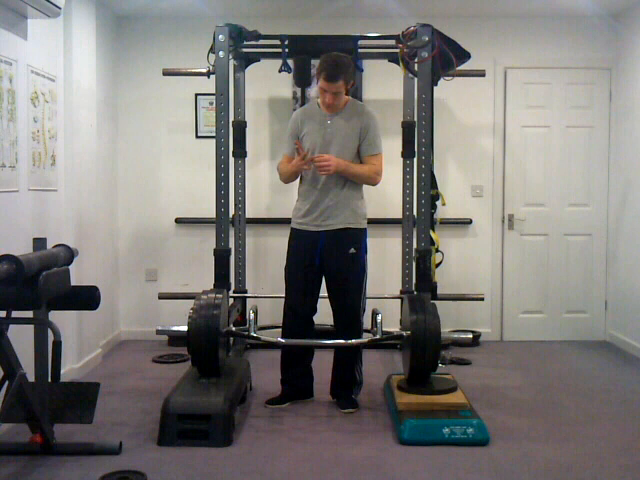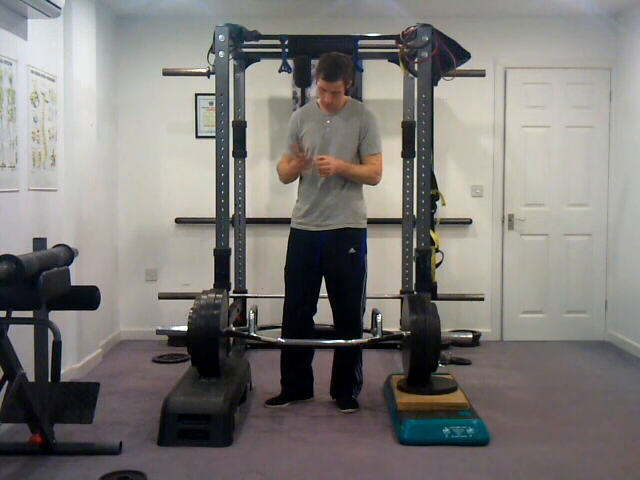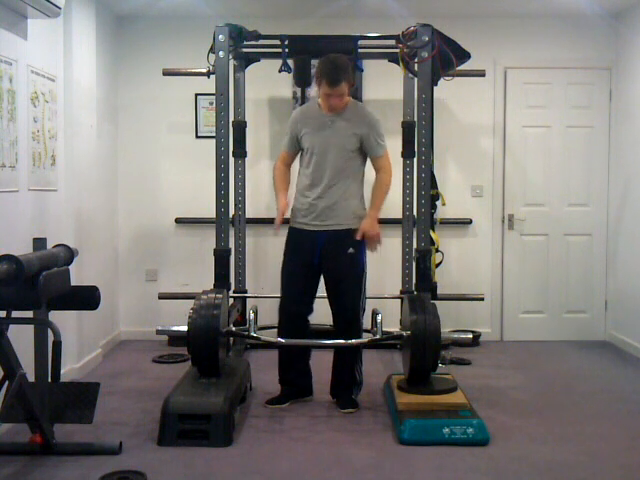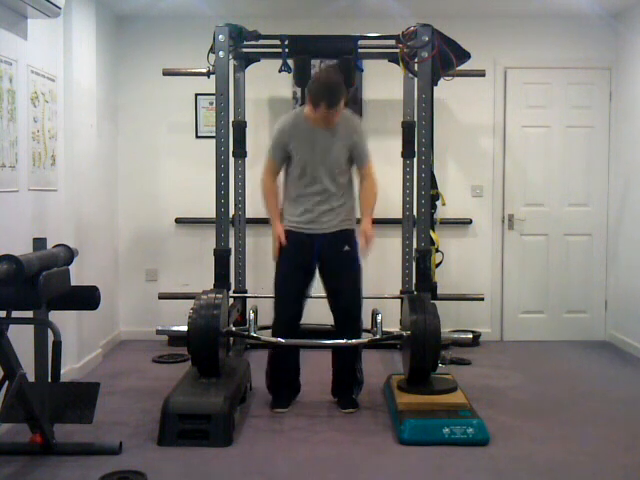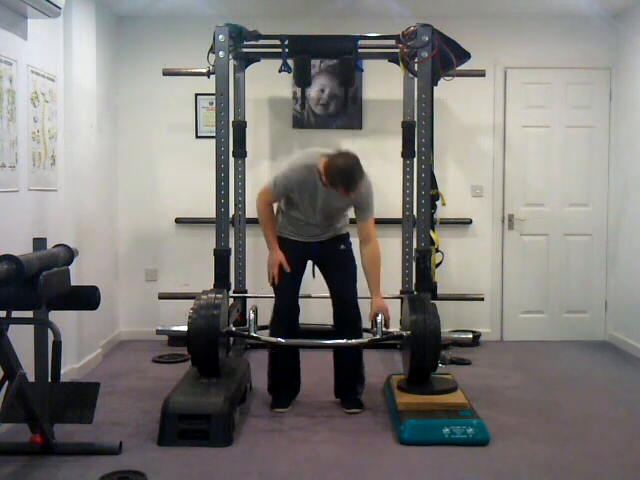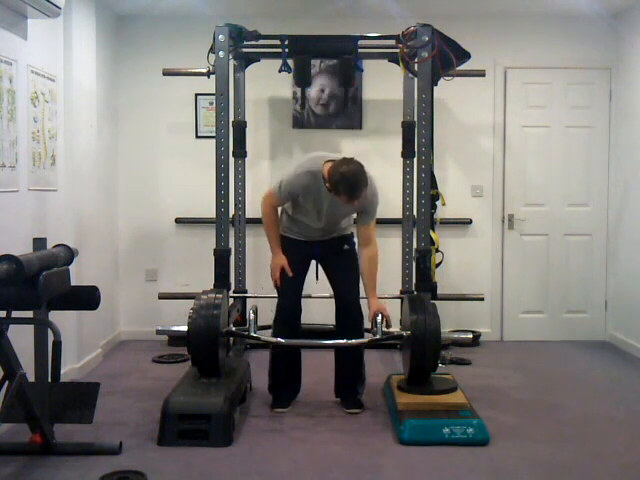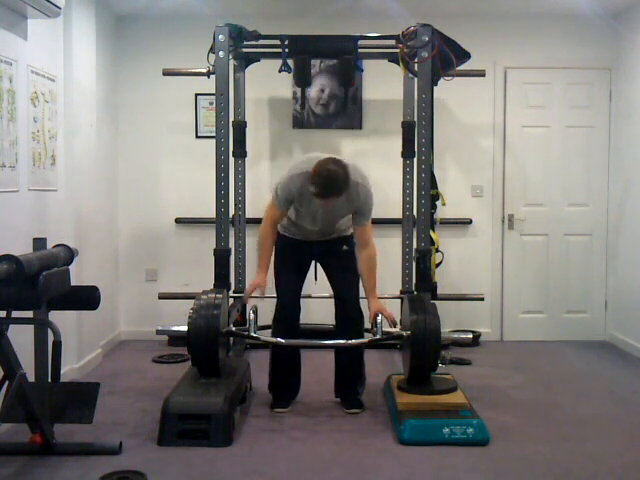
dt=0.4s
person 1, frame 1
left shoulder: (364, 119)
right shoulder: (301, 117)
left elbow: (374, 173)
right elbow: (283, 172)
left wrist: (340, 164)
right wrist: (296, 165)
left hip: (347, 229)
right hip: (304, 228)
left knee: (348, 315)
right knee: (297, 311)
left ankle: (346, 388)
right ankle: (295, 384)
person 1, frame 2
left shoulder: (363, 119)
right shoulder: (301, 117)
left elbow: (375, 172)
right elbow: (283, 173)
left wrist: (341, 165)
right wrist: (295, 165)
left hip: (347, 230)
right hip: (304, 228)
left knee: (348, 315)
right knee: (297, 312)
left ankle: (346, 389)
right ankle: (295, 385)
person 1, frame 3
left shoulder: (365, 120)
right shoulder: (301, 117)
left elbow: (384, 170)
right elbow: (283, 162)
left wrist: (372, 217)
right wrist: (282, 198)
left hip: (346, 231)
right hip: (302, 228)
left knee: (347, 315)
right knee: (292, 310)
left ankle: (345, 389)
right ankle: (294, 385)
person 1, frame 4
left shoulder: (353, 128)
right shoulder: (288, 127)
left elbow: (366, 177)
right elbow: (270, 176)
left wrist: (367, 221)
right wrist: (276, 223)
left hip: (340, 233)
right hip: (294, 233)
left knee: (348, 311)
right knee: (286, 313)
left ankle: (346, 389)
right ankle: (283, 388)
person 1, frame 5
left shoulder: (362, 184)
right shoulder: (298, 171)
left elbow: (368, 240)
right elbow: (264, 200)
left wrist: (376, 295)
right wrist: (273, 249)
left hip: (334, 239)
right hip: (290, 238)
left knee: (348, 308)
right knee: (285, 310)
left ankle: (349, 390)
right ankle: (282, 390)
person 1, frame 6
left shoulder: (368, 190)
right shoulder: (303, 176)
left elbow: (367, 244)
right elbow: (269, 204)
left wrist: (372, 296)
right wrist: (276, 252)
left hip: (338, 239)
right hip: (294, 237)
left knee: (350, 307)
right knee: (288, 309)
left ankle: (350, 390)
right ankle: (283, 390)
person 1, frame 7
left shoulder: (361, 189)
right shoulder: (294, 179)
left elbow: (365, 246)
right elbow: (270, 224)
left wrist: (372, 297)
right wrist: (261, 272)
left hip: (338, 239)
right hip: (292, 238)
left knee: (349, 308)
right knee: (286, 309)
left ankle: (350, 391)
right ankle: (282, 391)
